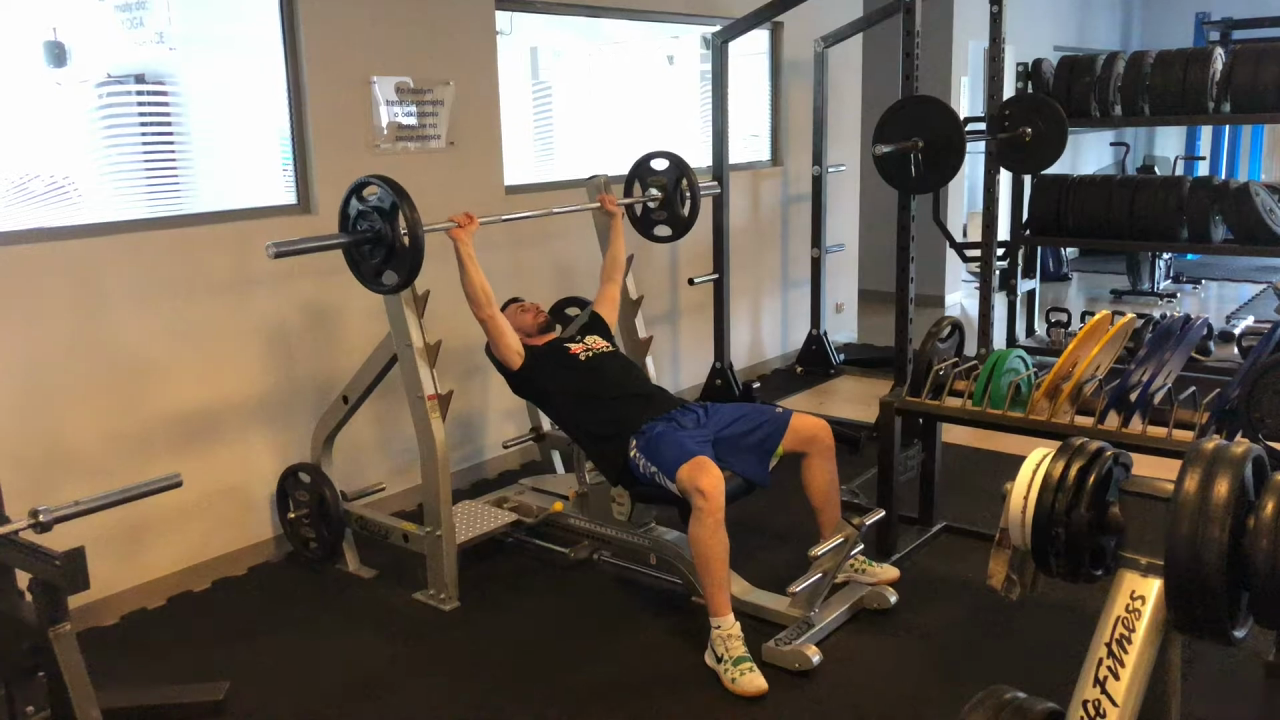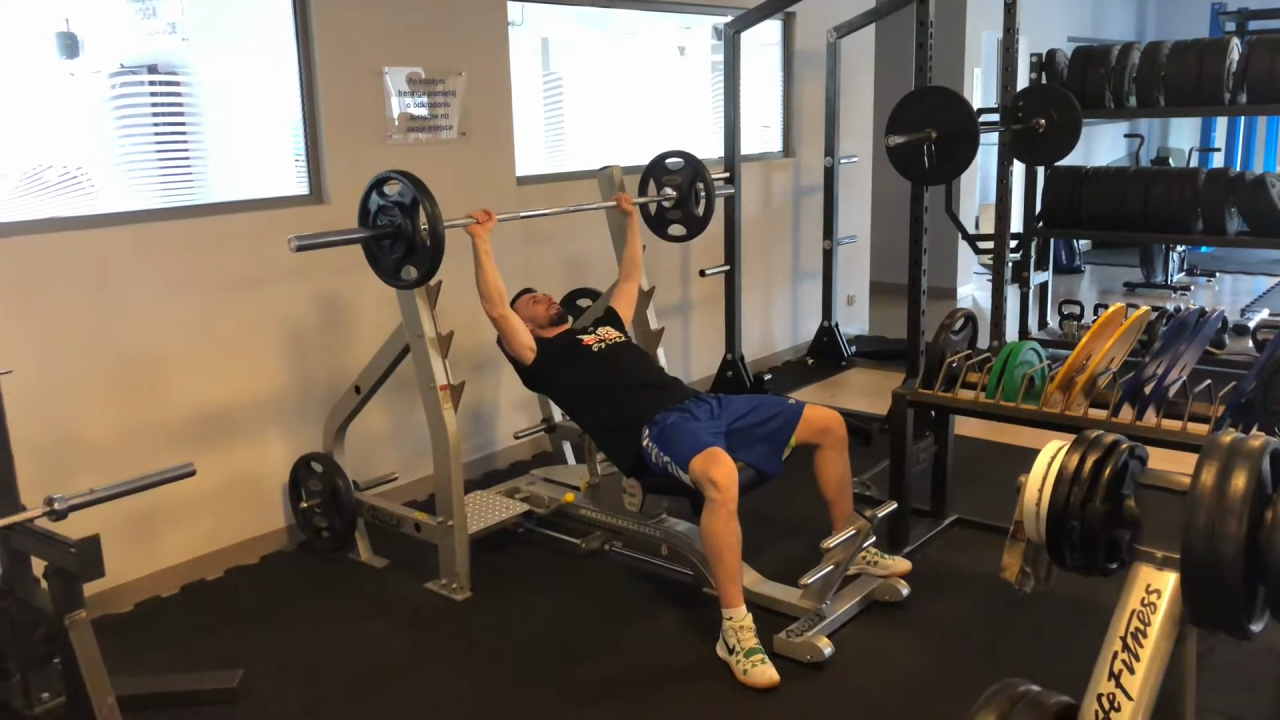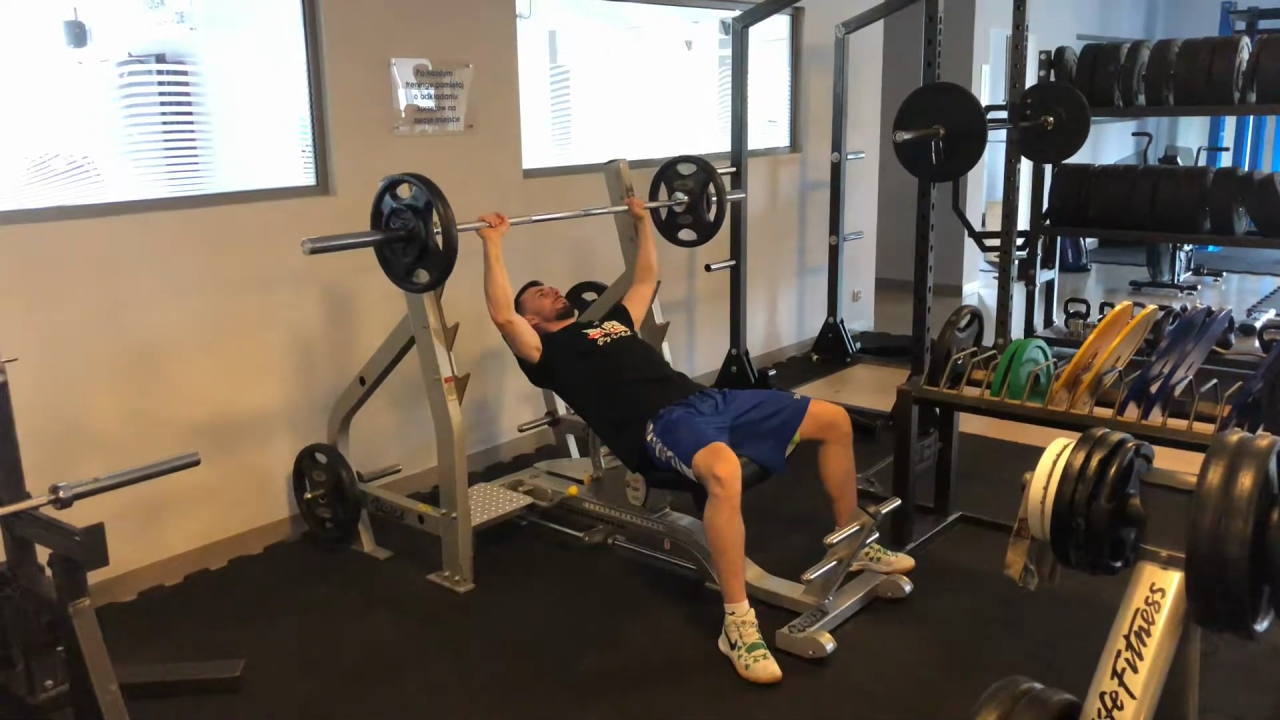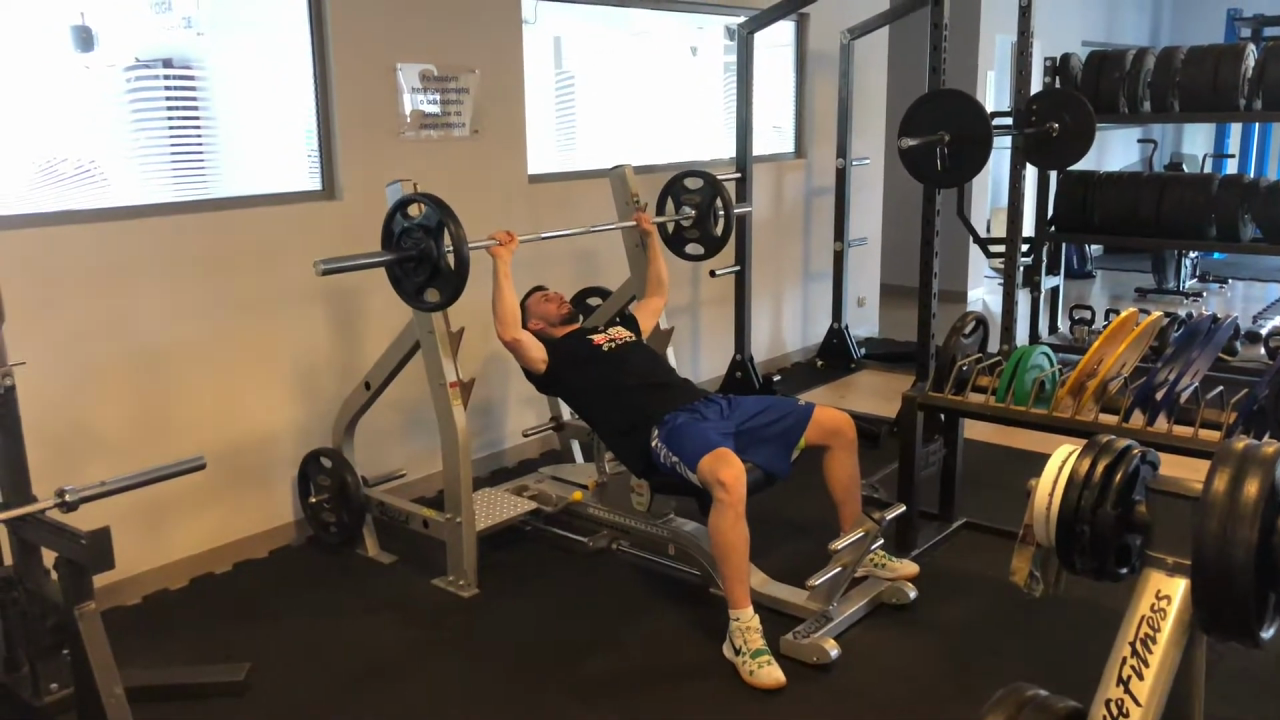
dt=1s
person 1, frame 1
left shoulder: (589, 335)
right shoulder: (528, 364)
left elbow: (612, 280)
right elbow: (485, 311)
left wrist: (616, 220)
right wrist: (463, 245)
left hip: (688, 413)
right hip: (643, 438)
left knee: (816, 433)
right knee: (708, 487)
right ankle: (723, 638)
person 1, frame 2
left shoulder: (602, 327)
right shoulder: (540, 356)
left elbow: (630, 278)
right elbow: (497, 310)
left wrist: (632, 218)
right wrist: (481, 241)
left hip: (701, 404)
right hip: (655, 428)
left knee: (829, 425)
right knee: (721, 478)
right ankle: (735, 629)
person 1, frame 3
left shoulder: (611, 320)
right shoulder: (547, 350)
left elbow: (646, 279)
right elbow: (502, 314)
left wrist: (643, 222)
right wrist: (492, 244)
left hip: (706, 398)
right hip: (660, 423)
left knee: (835, 421)
right knee: (724, 473)
right ankle: (737, 625)
person 1, frame 4
left shoulder: (616, 328)
right shoulder: (553, 356)
left elbow: (656, 295)
right elbow: (509, 333)
left wrist: (650, 237)
right wrist: (502, 262)
left hip: (711, 404)
right hip: (664, 428)
left knee: (839, 426)
right knee: (729, 478)
right ankle: (742, 632)
